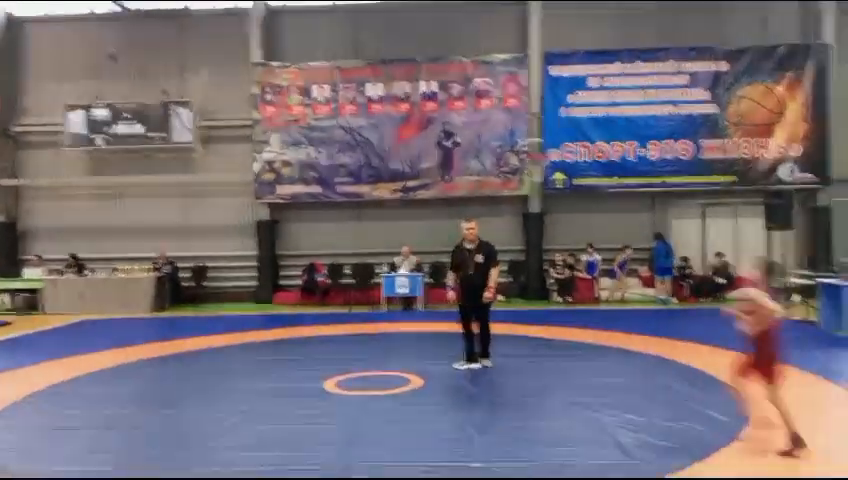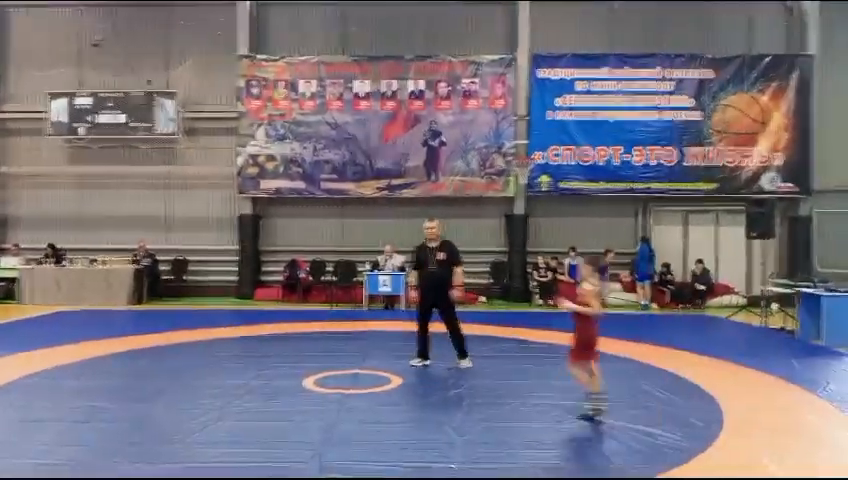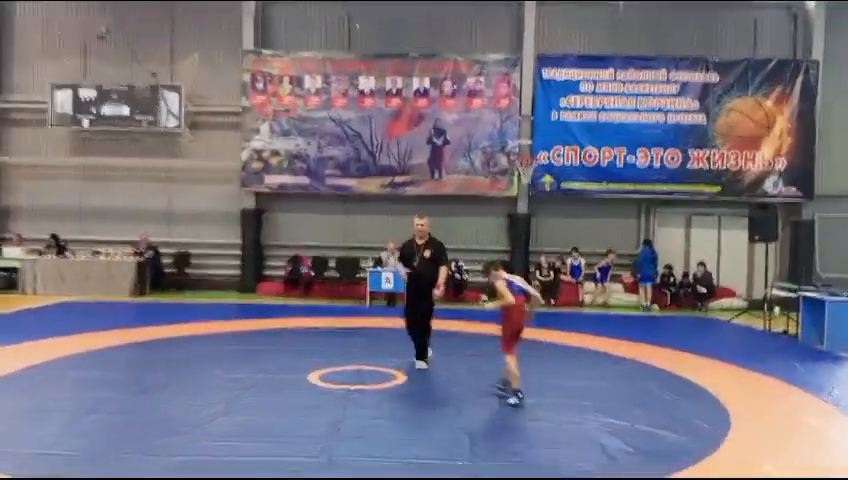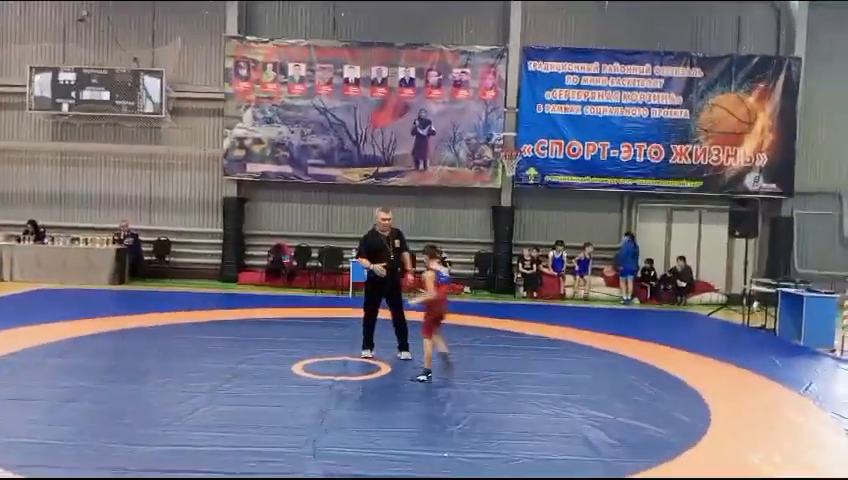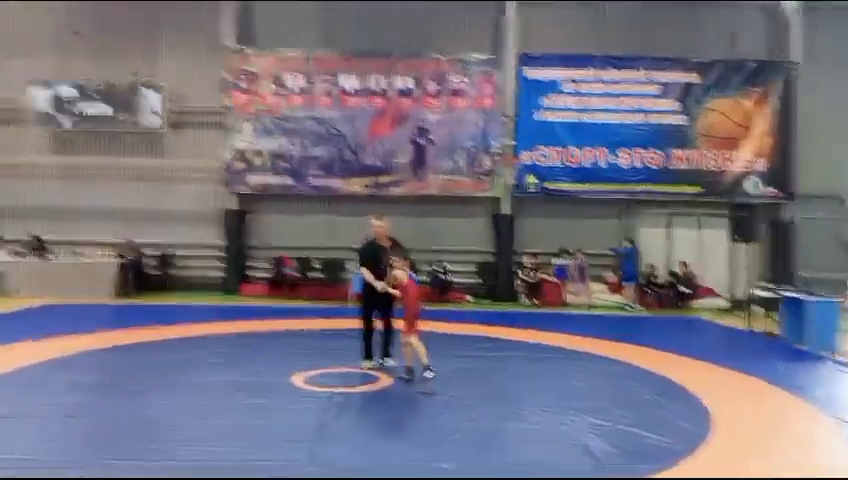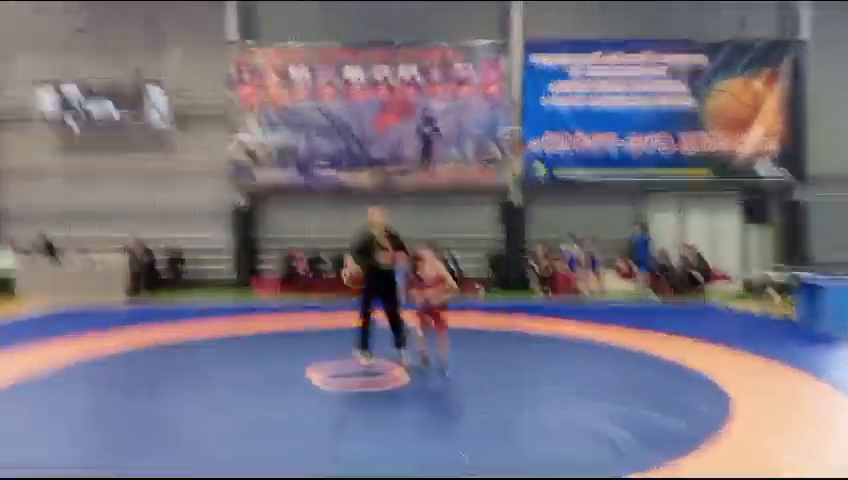
dt=0.7s
person 1, frame 1
left shoulder: (487, 248)
right shoulder: (457, 250)
left elbow: (494, 269)
right elbow: (452, 272)
left wrist: (490, 289)
right wrist: (451, 289)
left hip: (482, 293)
right hip: (464, 294)
left knee: (484, 325)
right knee: (466, 326)
left ankle: (484, 356)
right ankle: (471, 359)
person 1, frame 2
left shoulder: (449, 247)
right shoulder: (419, 249)
left elbow: (458, 268)
right elbow: (415, 270)
left wrist: (456, 287)
right wrist: (413, 288)
left hip: (444, 293)
right hip: (425, 293)
left knee: (452, 325)
right knee: (422, 325)
left ankle: (463, 356)
right ankle: (422, 357)
person 1, frame 3
left shoulder: (437, 245)
right shoulder: (407, 245)
left elbow: (443, 267)
right elbow: (401, 263)
left wrist: (439, 286)
right wrist: (402, 270)
left hip: (428, 291)
right hip: (412, 289)
left knee: (423, 324)
right knee: (410, 322)
left ankle: (421, 358)
right ankle: (425, 350)
person 1, frame 4
left shoulder: (397, 234)
right shoulder: (369, 238)
left elbow: (404, 252)
right elbow: (361, 258)
left wrist: (408, 271)
right wrist: (372, 267)
left hip: (393, 281)
right hip: (374, 281)
left knee: (399, 315)
right knee: (370, 315)
left ankle: (404, 349)
right ankle: (367, 347)
person 1, frame 5
left shoulder: (395, 245)
right shoulder: (367, 247)
right elbow: (363, 268)
right wrist: (375, 283)
left hip: (387, 290)
right hip: (370, 290)
left knee: (387, 323)
right knee: (368, 324)
left ankle: (385, 356)
right ankle: (368, 358)
person 1, frame 6
left shoulder: (392, 237)
right shoulder: (364, 238)
left elbow: (403, 255)
right elbow: (355, 258)
left wrist: (392, 258)
left hip: (387, 281)
right hip: (369, 281)
left knee: (394, 315)
right knee: (365, 316)
left ankle: (401, 348)
right ankle: (364, 350)
person 2, frame 1
left shoulder: (751, 296)
left elbow: (777, 312)
left wrist: (756, 328)
right wrist: (738, 313)
left hip: (763, 351)
right hip: (768, 350)
left knee: (737, 380)
right knee: (774, 397)
right ankle: (795, 439)
person 2, frame 2
left shoulder: (587, 287)
right shoulder: (593, 285)
left elbow: (596, 310)
left wrist: (574, 307)
right wrist: (570, 304)
left hip: (584, 332)
right hip: (591, 331)
left knee: (574, 366)
right knee: (591, 368)
left ankle: (595, 395)
right ankle: (595, 408)
person 2, frame 3
left shoulder: (499, 282)
right shoulder: (518, 279)
left elbow: (510, 300)
right elbow: (537, 296)
left wrist: (494, 304)
left hip: (509, 322)
right hip: (520, 321)
left knee: (509, 356)
right knee: (511, 354)
left ankle: (517, 393)
right ankle: (505, 383)
person 2, frame 4
left shoulder: (428, 273)
right shoulder: (444, 270)
left elbow: (432, 295)
left wrist: (417, 300)
left hip: (432, 309)
right hip: (442, 308)
left knee: (427, 339)
right knee: (434, 333)
left ankle: (427, 373)
right ankle: (444, 353)
person 2, frame 5
left shoulder: (397, 273)
right shoulder: (409, 274)
left elbow: (389, 286)
right wrist: (387, 288)
left hip: (411, 309)
right hip: (413, 308)
left knee: (412, 338)
right knee: (406, 340)
left ankle: (427, 367)
right ankle: (409, 370)
person 2, frame 6
left shoulder: (439, 269)
right shoulder: (418, 270)
left elbow: (453, 287)
right elbow: (414, 289)
left wrist: (441, 298)
right wrist: (418, 298)
left hip: (438, 306)
right hip: (424, 306)
left knee: (441, 335)
right knee: (420, 333)
left ankle: (443, 364)
right ankle: (424, 358)
